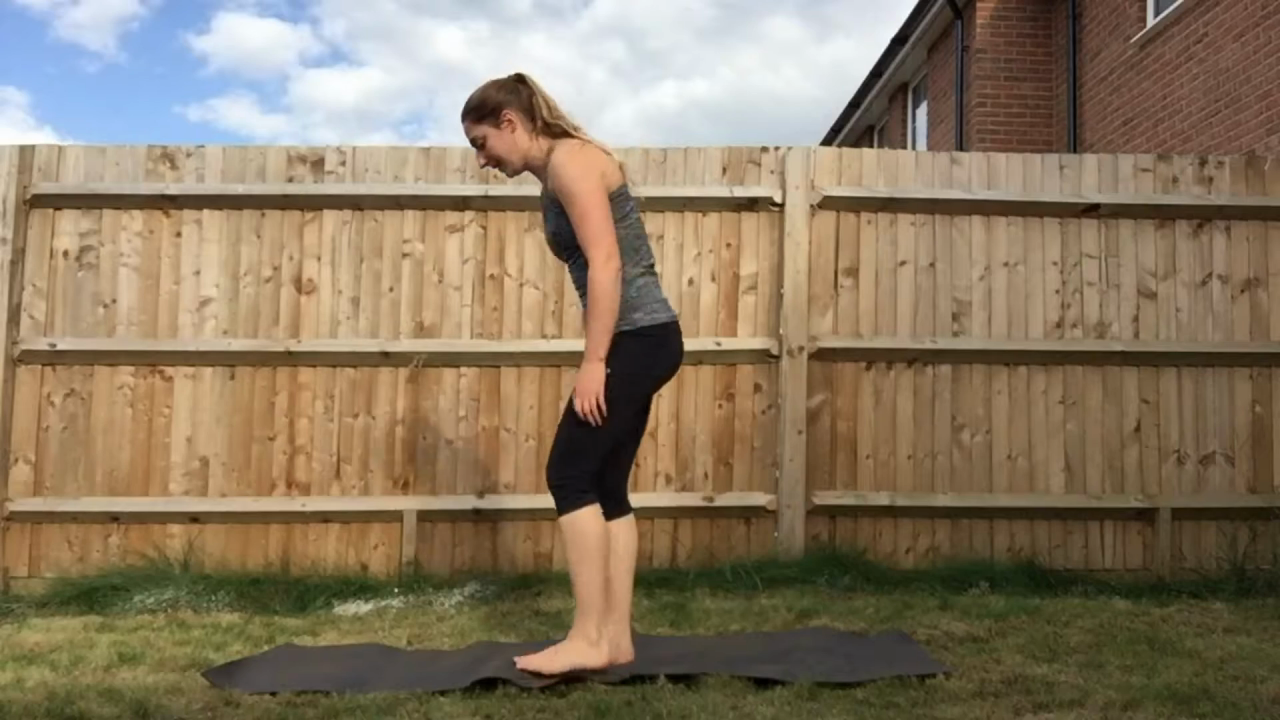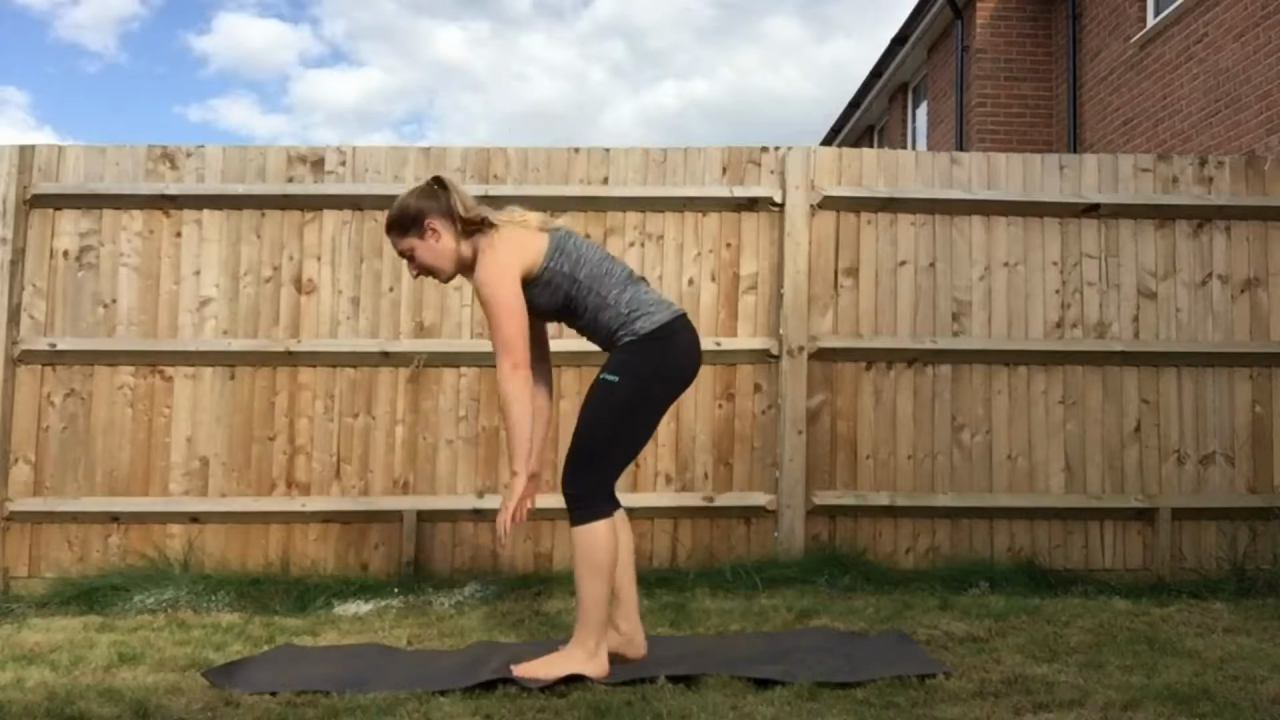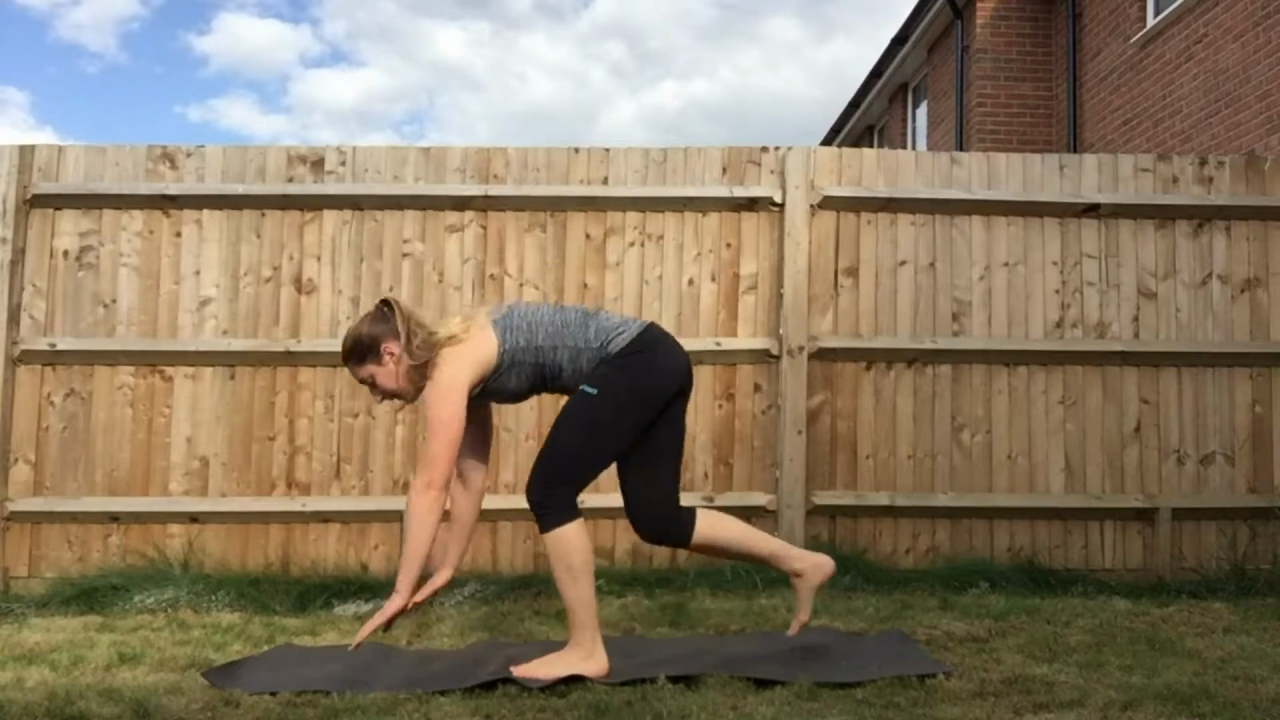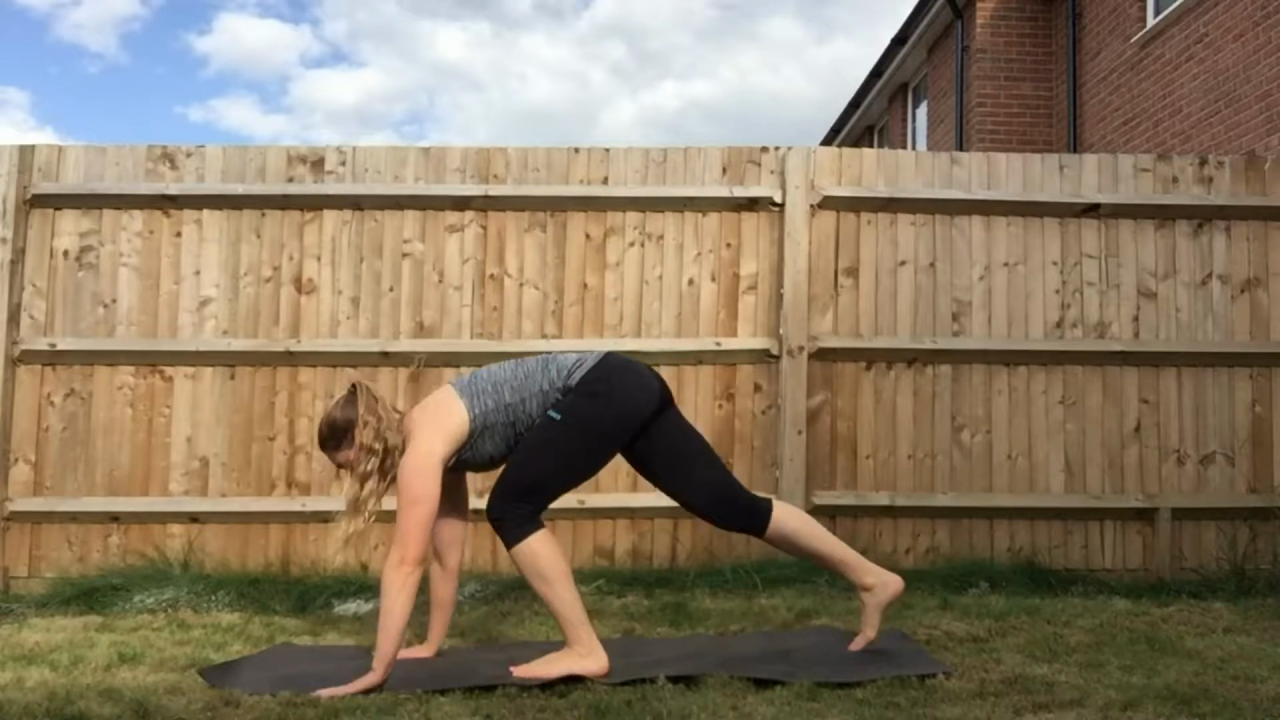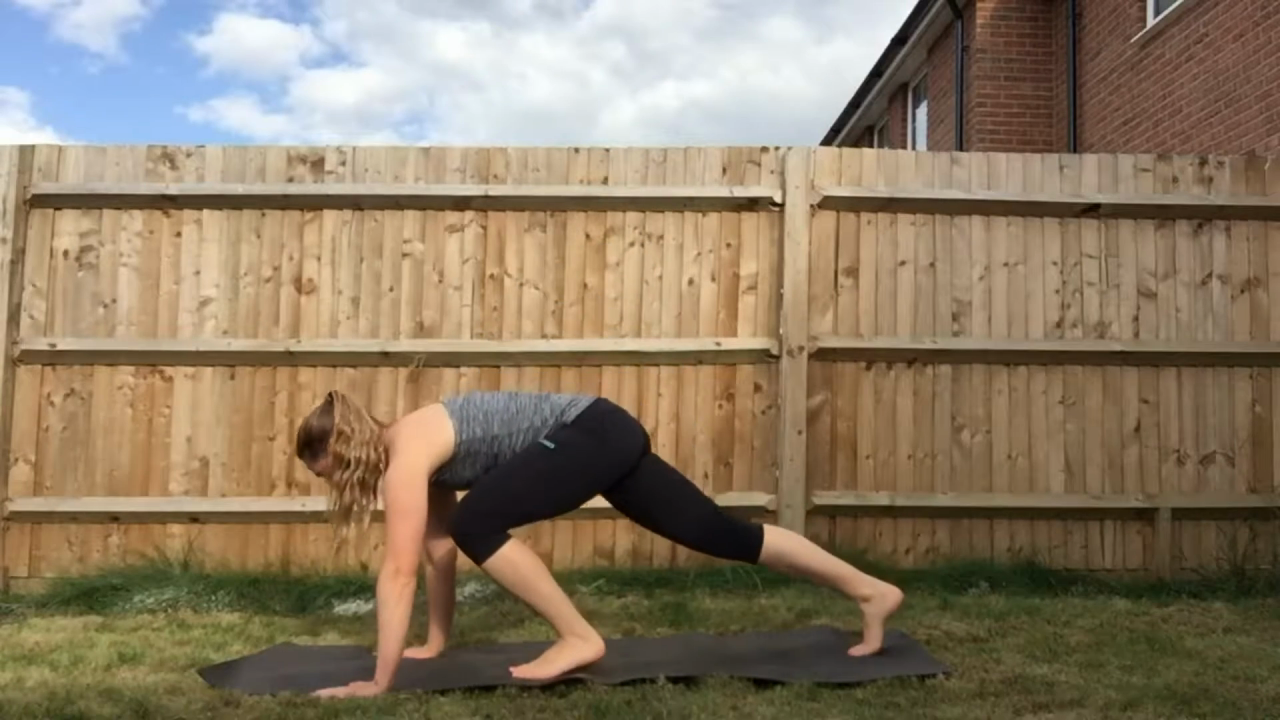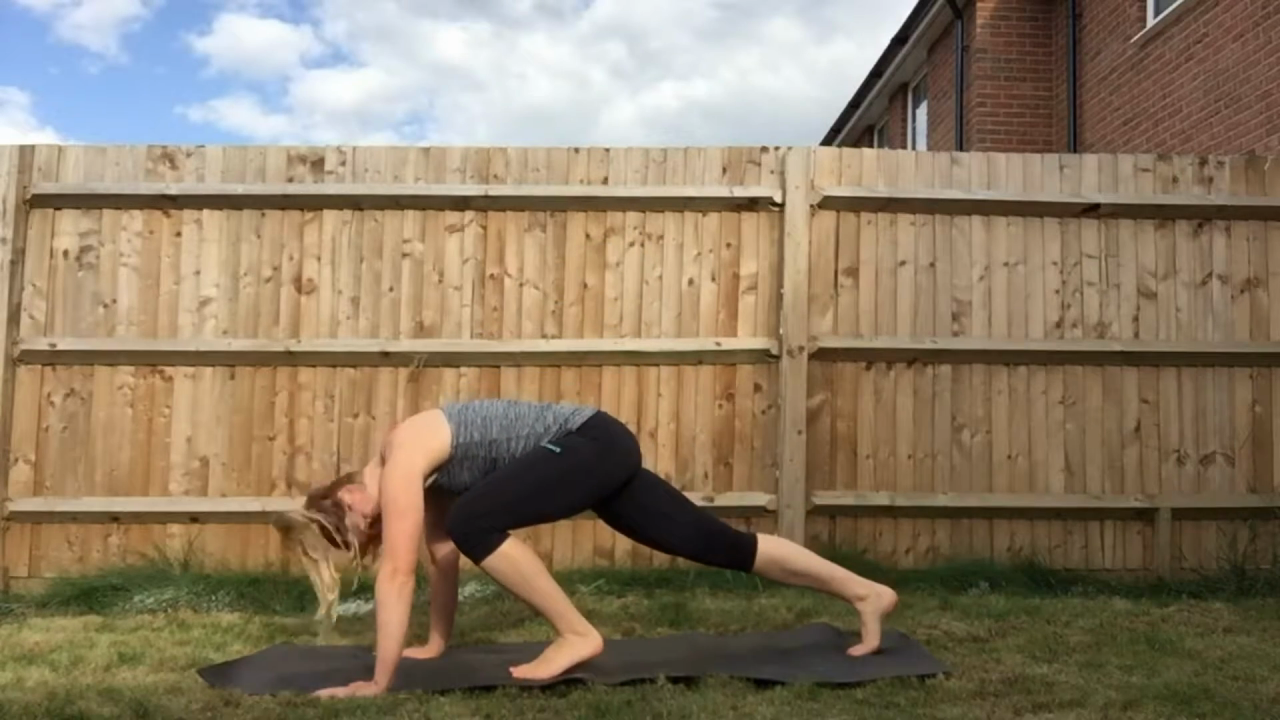
dt=0.3s
person 1, frame 1
left shoulder: (567, 160)
right shoulder: (563, 165)
left elbow: (606, 265)
left wrist: (593, 361)
right wrist: (599, 357)
left hip: (638, 338)
right hip: (644, 338)
left knee: (570, 473)
right knee: (604, 482)
left ankle: (590, 640)
right ankle: (615, 635)
person 1, frame 2
left shoulder: (492, 258)
right shoulder: (507, 243)
left elbow: (513, 372)
right elbow: (535, 370)
left wrist: (522, 471)
right wrist: (532, 460)
left hip: (651, 345)
right hip: (663, 341)
left knee: (585, 482)
right knee: (592, 484)
left ankle: (587, 650)
right ankle: (626, 629)
person 1, frame 3
left shoulder: (449, 367)
right shoulder: (458, 360)
left elbow: (429, 486)
right elbow: (469, 476)
left wrist: (402, 591)
right wrist: (446, 567)
left hip: (630, 363)
right hip: (654, 358)
left knee: (550, 492)
right knee: (658, 522)
left ankle: (585, 651)
right ankle: (800, 563)
person 1, frame 4
left shoulder: (421, 443)
right shoulder: (439, 437)
left elbow: (405, 561)
right elbow: (446, 549)
left wrist: (379, 669)
right wrist: (432, 643)
left hip: (601, 392)
right hip: (629, 385)
left knee: (512, 510)
right knee: (729, 504)
left ankle: (584, 651)
right ankle: (871, 578)
person 1, frame 5
left shoulder: (404, 455)
right shoulder: (419, 450)
left elbow: (398, 573)
right elbow: (440, 550)
left wrist: (379, 680)
right wrist: (434, 643)
left hip: (591, 433)
right hip: (607, 435)
left knee: (478, 523)
right knee: (719, 532)
left ankle: (578, 638)
right ankle: (871, 592)
person 1, frame 6
left shoulder: (401, 460)
right shoulder: (422, 468)
left elbow: (397, 575)
right elbow: (442, 555)
left wrist: (379, 680)
right wrist: (435, 642)
left hip: (592, 441)
right hip: (599, 450)
left knee: (476, 521)
right knee: (715, 542)
left ankle: (575, 634)
right ankle: (865, 594)
